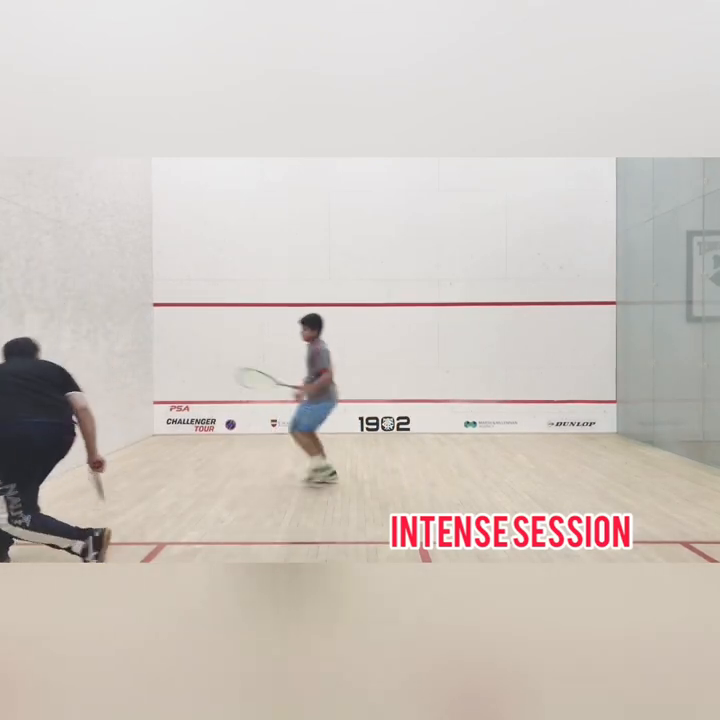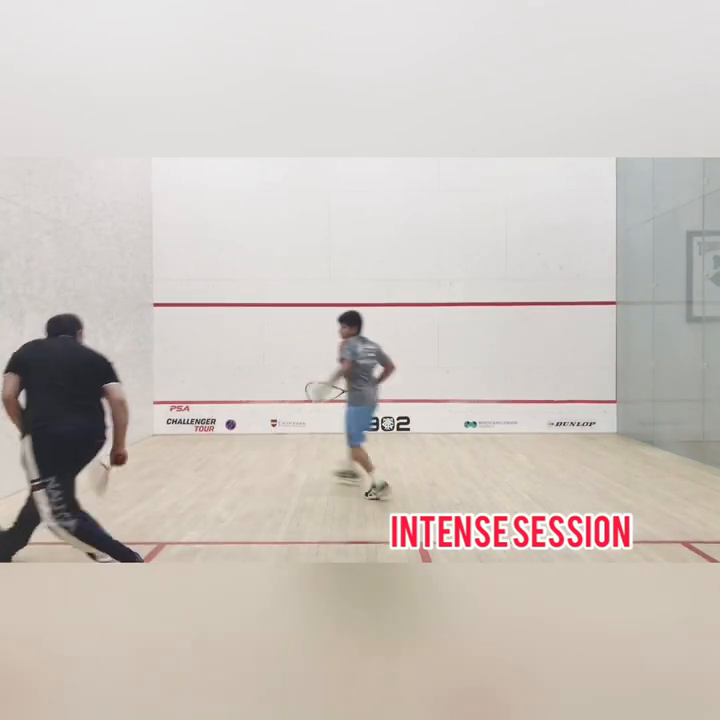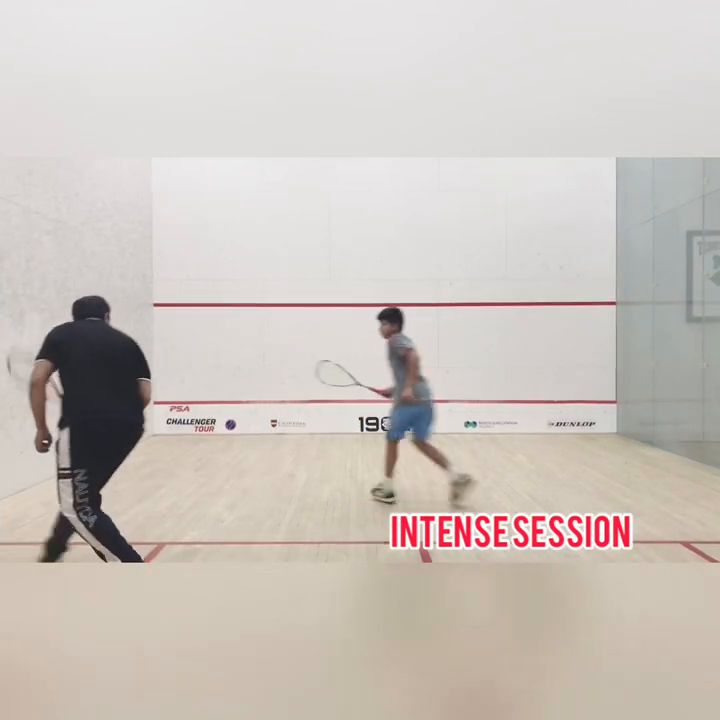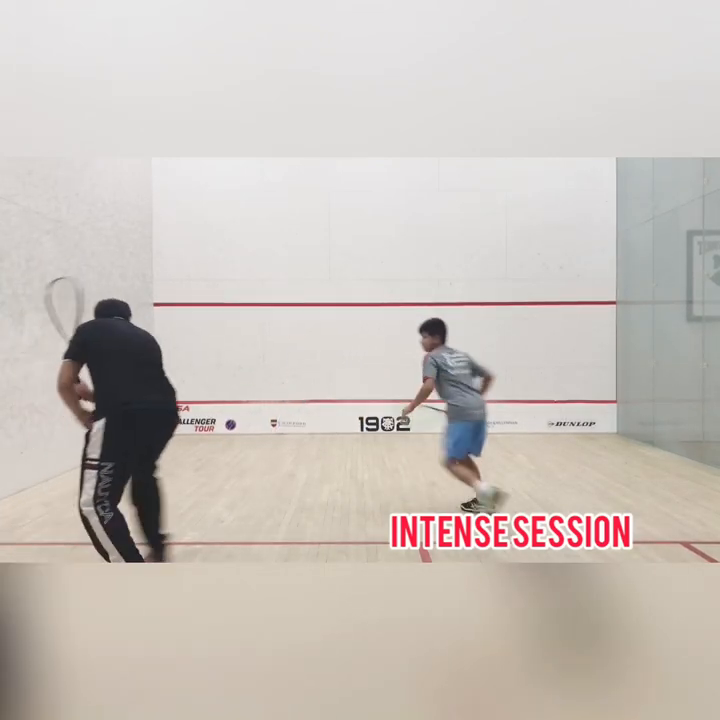
dt=0.2s
person 1, frame 1
right shoulder: (55, 370)
right elbow: (83, 409)
right wrist: (94, 453)
right hip: (59, 431)
right knee: (20, 496)
left ankle: (86, 543)
person 1, frame 2
left shoulder: (29, 351)
right shoulder: (95, 358)
right elbow: (119, 401)
left wrist: (28, 431)
right wrist: (118, 446)
left hip: (46, 433)
right hip: (91, 433)
left knee: (59, 515)
right knee: (52, 493)
left ankle: (126, 561)
person 1, frame 3
left shoulder: (61, 334)
right shoulder: (128, 344)
left elbow: (37, 382)
right elbow: (145, 396)
left wrist: (41, 430)
left hip: (84, 423)
right hip: (130, 423)
left knee: (78, 506)
right knee: (87, 489)
right ankle: (56, 544)
person 1, frame 4
left shoulder: (89, 330)
right shoulder: (146, 339)
left elbow: (64, 384)
left wrist: (84, 417)
right wrist: (89, 392)
left hip: (121, 416)
right hip: (163, 414)
left knee: (95, 503)
right knee: (143, 476)
right ankle: (157, 548)
person 2, frame 1
left shoulder: (317, 348)
right shoulder: (318, 346)
left elbow: (328, 376)
left wrist: (306, 391)
right wrist: (307, 385)
left hip: (320, 398)
right hip: (327, 397)
left knee: (296, 430)
right knee: (308, 431)
left ankle: (320, 464)
right ankle: (327, 471)
person 2, frame 2
left shoulder: (347, 344)
right shoulder: (373, 346)
left elbow: (344, 367)
right elbow: (390, 366)
left wrist: (330, 382)
left hip: (357, 400)
right hip: (370, 399)
left knee: (354, 443)
right knee: (355, 436)
left ankle: (378, 483)
right ankle: (351, 469)
person 2, frame 3
left shoulder: (394, 340)
right shoulder: (405, 341)
left elbow: (413, 356)
left wrist: (408, 388)
right wrist: (393, 390)
left hip: (409, 401)
right hip: (424, 399)
left knee: (392, 440)
right knee: (420, 442)
left ankle: (387, 488)
right ankle: (456, 477)
person 2, frame 4
left shoulder: (431, 358)
right shoulder: (462, 355)
left elbow: (428, 387)
right elbow: (488, 376)
left wrist: (411, 406)
left hip: (461, 416)
right hip: (479, 412)
left knee: (451, 463)
right knee: (462, 457)
left ankle: (486, 491)
right ankle: (481, 499)
